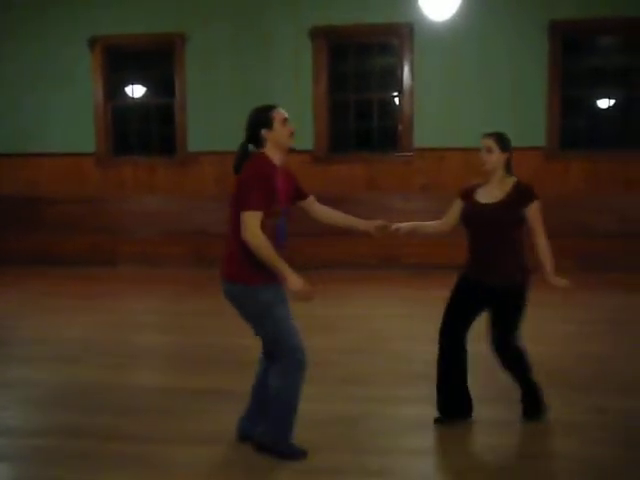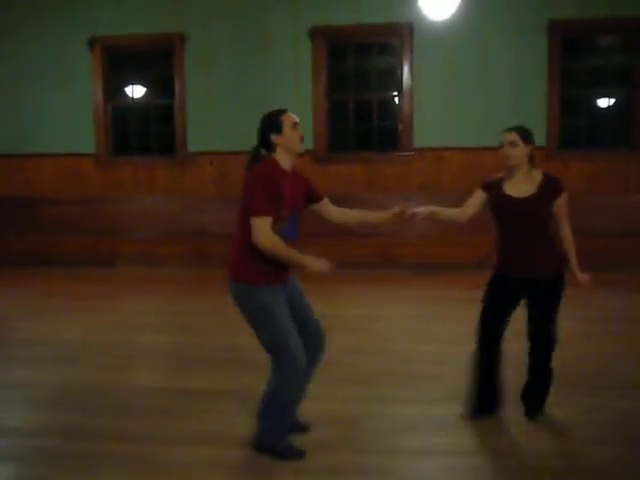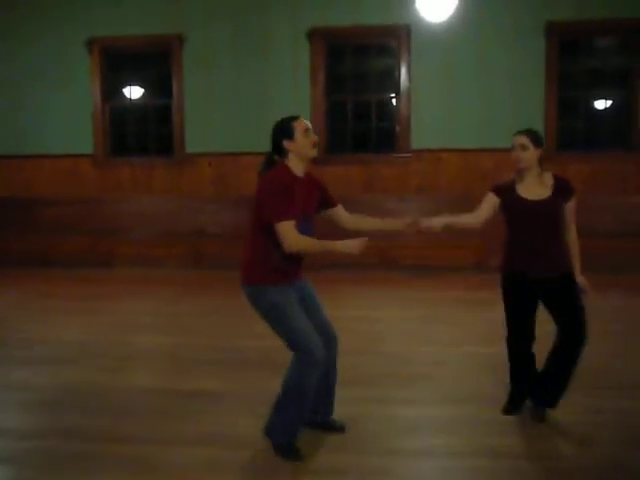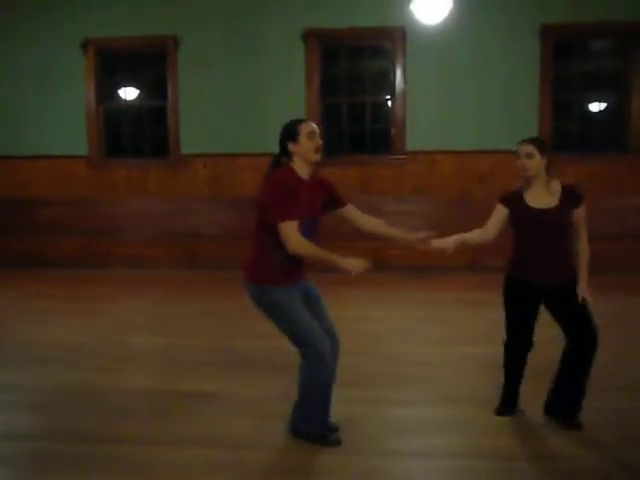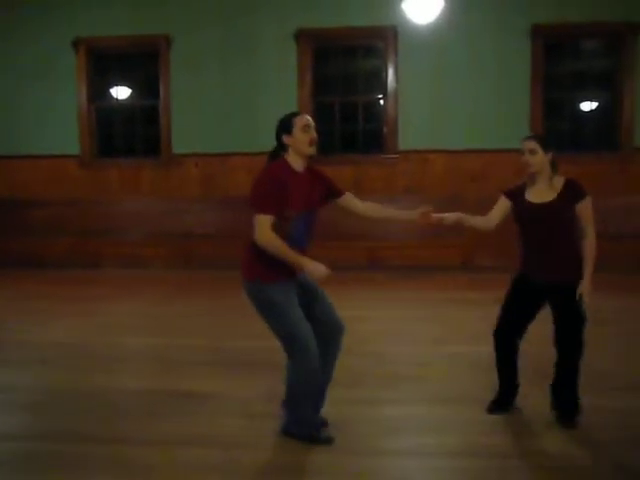
dt=0.2s
person 1, frame 1
left shoulder: (282, 174)
right shoulder: (257, 171)
left elbow: (318, 211)
right elbow: (250, 233)
left wrist: (365, 225)
right wrist: (288, 275)
left hip: (265, 279)
right hip: (249, 282)
left knee: (277, 353)
right knee: (293, 357)
left ankle: (253, 425)
right ankle: (272, 436)
person 1, frame 2
left shoulder: (296, 178)
right shoulder: (263, 176)
left elbow: (333, 212)
right elbow: (261, 237)
left wrist: (381, 216)
right wrist: (306, 261)
left hip: (279, 278)
right hip: (254, 283)
left knee: (314, 338)
right knee: (291, 357)
left ankle: (280, 413)
right ankle: (270, 437)
person 1, frame 3
left shoulder: (311, 183)
right shoulder: (276, 181)
left elbow: (346, 219)
right elbow: (290, 241)
left wrist: (396, 225)
right wrist: (340, 247)
left hip: (292, 278)
right hip: (266, 284)
left knee: (327, 341)
right knee: (310, 350)
left ankle: (316, 413)
right ankle: (281, 429)
person 1, frame 4
left shoulder: (318, 185)
right shoulder: (279, 184)
left elbow: (361, 220)
right elbow: (292, 242)
left wrist: (409, 236)
right wrist: (342, 262)
left hip: (296, 278)
right hip: (268, 283)
left knee: (328, 342)
right knee: (316, 347)
left ankle: (316, 415)
right ankle: (306, 423)
person 1, frame 5
left shoulder: (315, 178)
right shoulder: (272, 177)
left elbow: (360, 206)
right elbow: (261, 233)
left wrist: (409, 215)
right wrist: (306, 263)
left hip: (295, 274)
right hip: (266, 279)
left knee: (331, 329)
right knee: (304, 347)
left ankle: (304, 402)
right ankle: (300, 423)
person 2, frame 1
left shoulder: (522, 192)
right shoulder: (470, 193)
left elbow: (539, 236)
right elbow: (443, 226)
left wrist: (551, 274)
right wrist: (411, 226)
left hip: (509, 281)
right hip: (473, 278)
left knee: (503, 343)
right knee: (450, 335)
left ankle: (532, 398)
right ankle: (454, 407)
person 2, frame 2
left shoulder: (550, 185)
right shoulder: (493, 186)
left elbow: (563, 228)
right elbow: (462, 214)
left wrist: (574, 267)
right wrist: (429, 211)
left hip: (547, 273)
right hip: (507, 272)
left knee: (541, 337)
right knee: (488, 332)
left ankle: (534, 400)
right ankle: (485, 400)
person 2, frame 3
left shoulder: (562, 187)
right shoulder: (504, 189)
left elbow: (570, 230)
right elbow: (475, 218)
left wrist: (578, 270)
right wrist: (443, 221)
left hip: (557, 273)
right hip: (518, 274)
left knee: (574, 330)
right knee: (519, 336)
left ankle: (540, 395)
right ankle: (519, 394)
person 2, frame 4
left shoulder: (570, 195)
right shoulder: (512, 198)
left elbow: (580, 240)
right elbow: (488, 233)
left wrist: (582, 280)
right wrist: (457, 239)
left hip: (561, 281)
right hip: (520, 281)
left knee: (585, 338)
right knee: (517, 341)
left ankle: (561, 408)
right ankle: (509, 398)
person 2, frame 5
left shoulder: (573, 190)
right shoulder: (517, 193)
left elbow: (588, 235)
right elbow: (488, 222)
left wrist: (587, 277)
right wrist: (458, 217)
left hip: (567, 279)
right hip: (531, 276)
left knee: (569, 341)
right knee: (506, 332)
left ankle: (566, 407)
right ankle: (506, 394)
